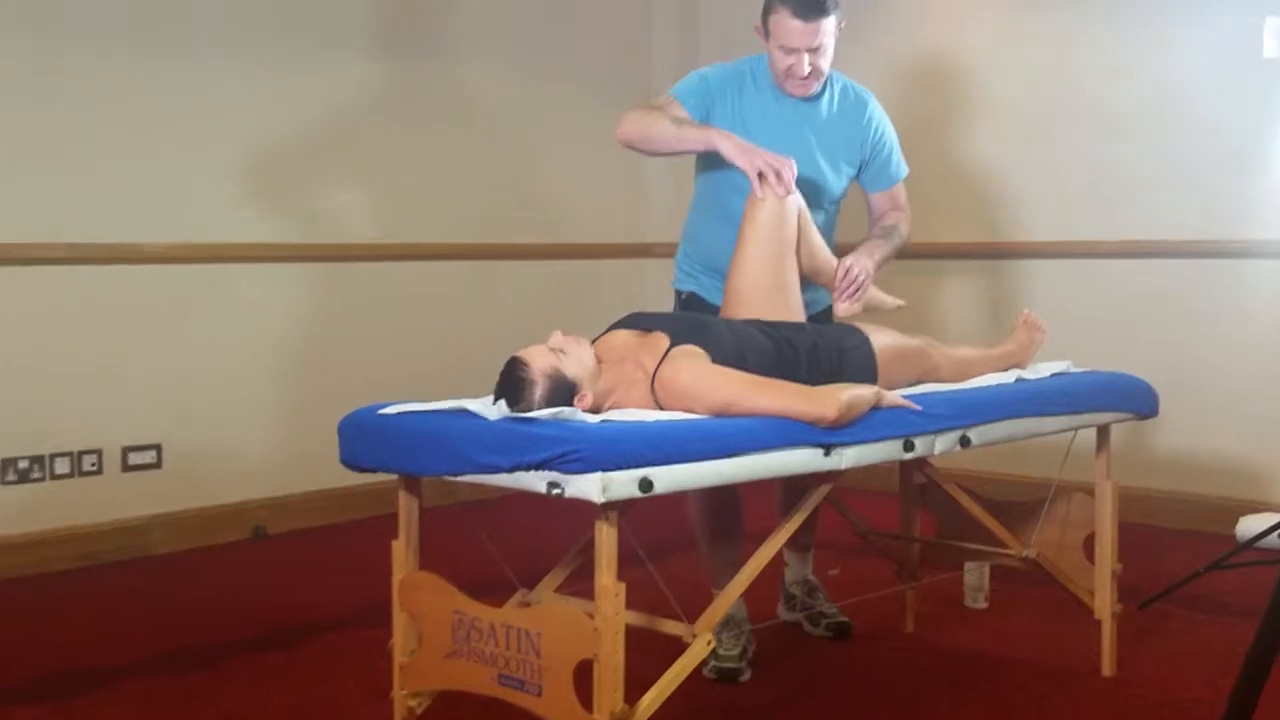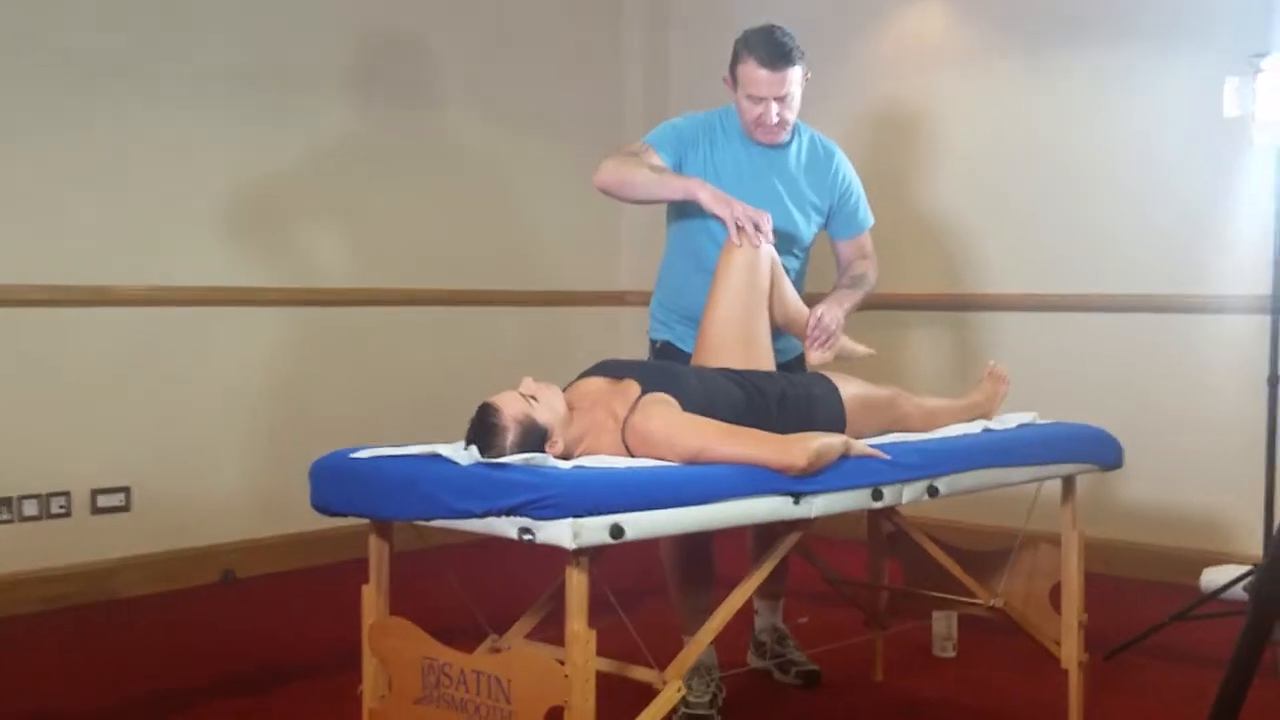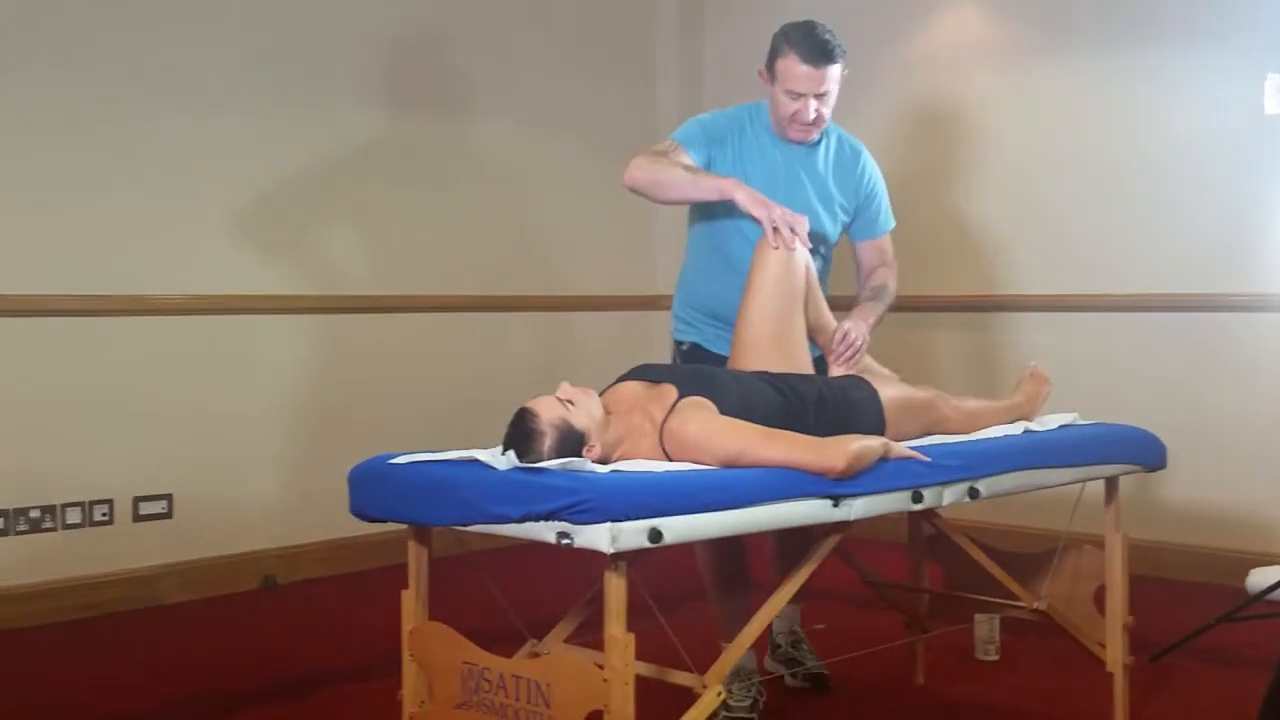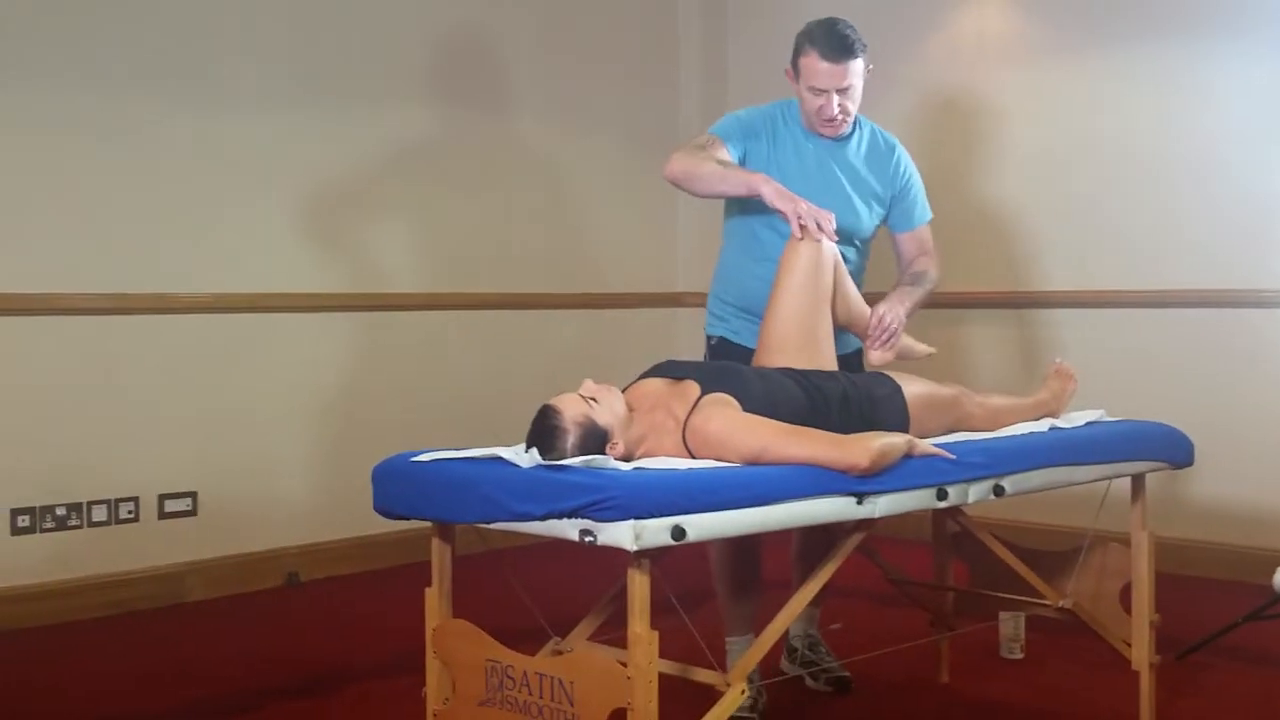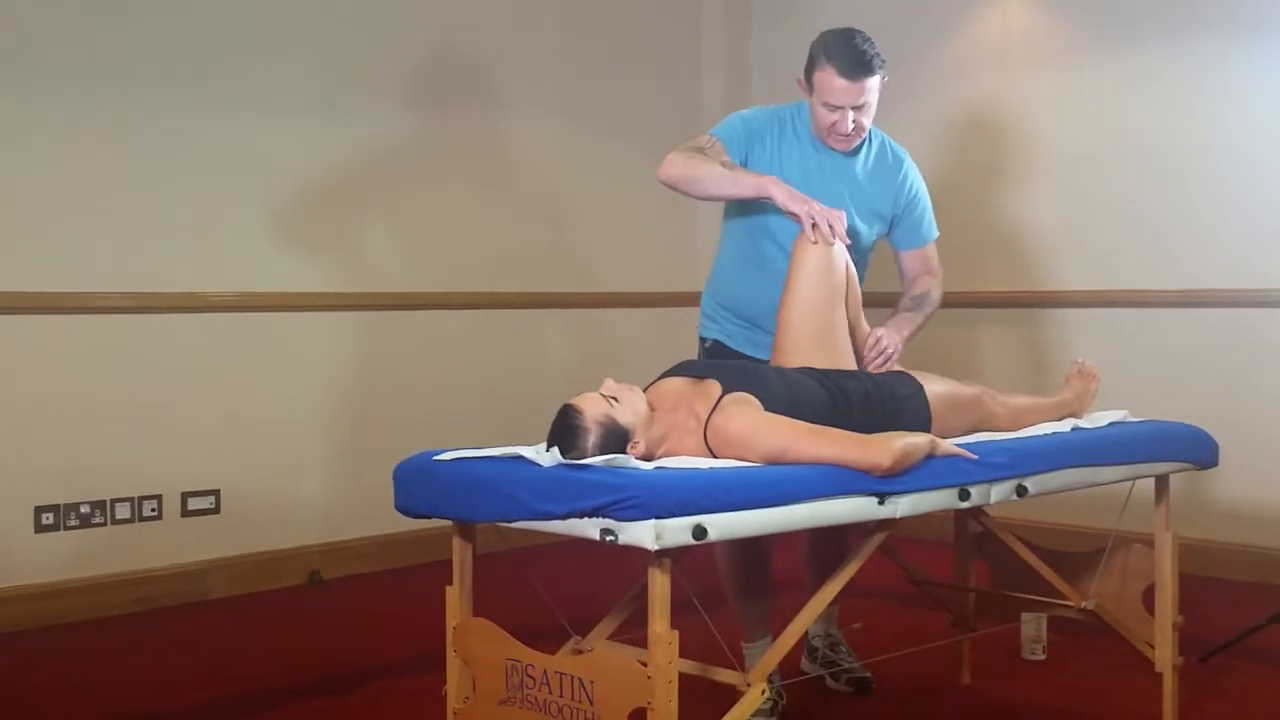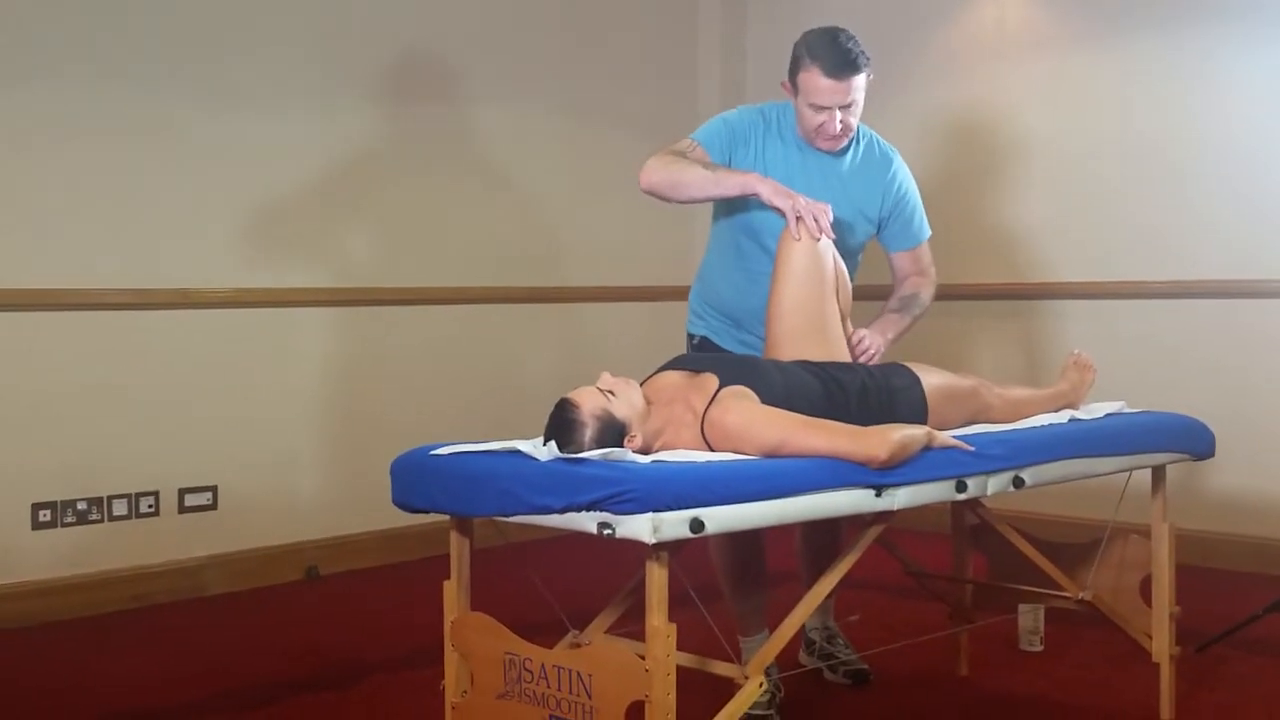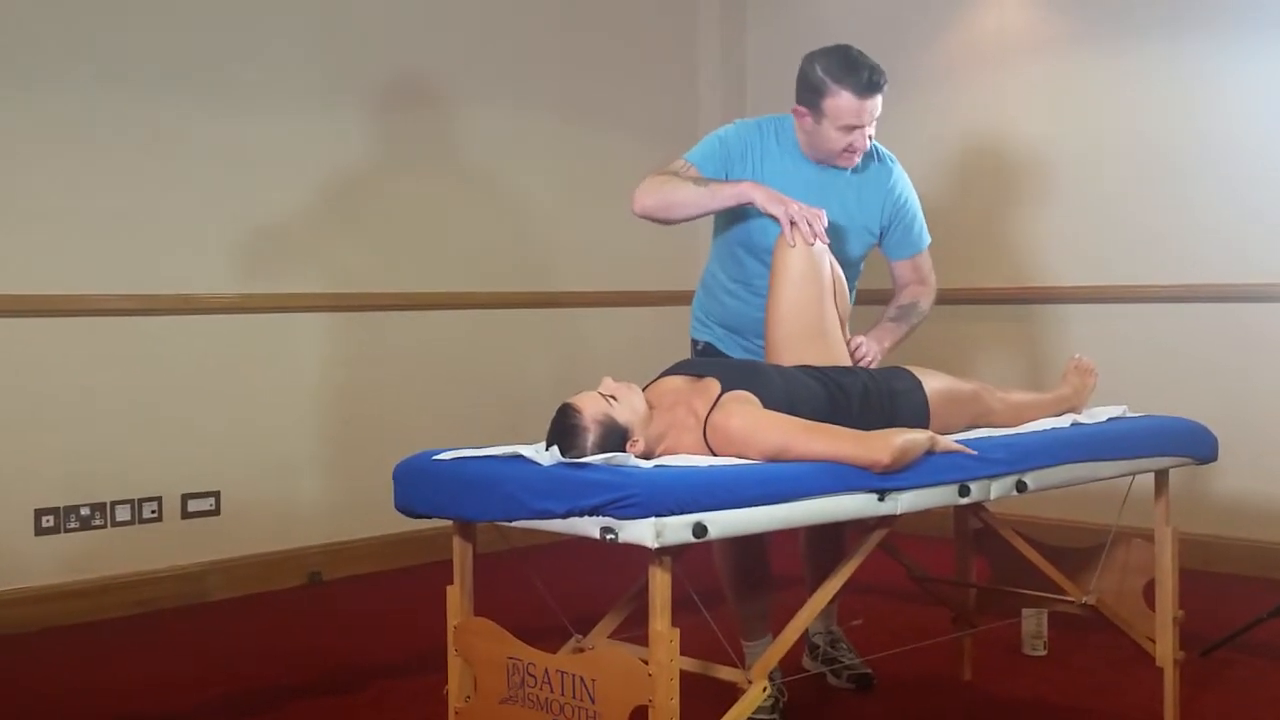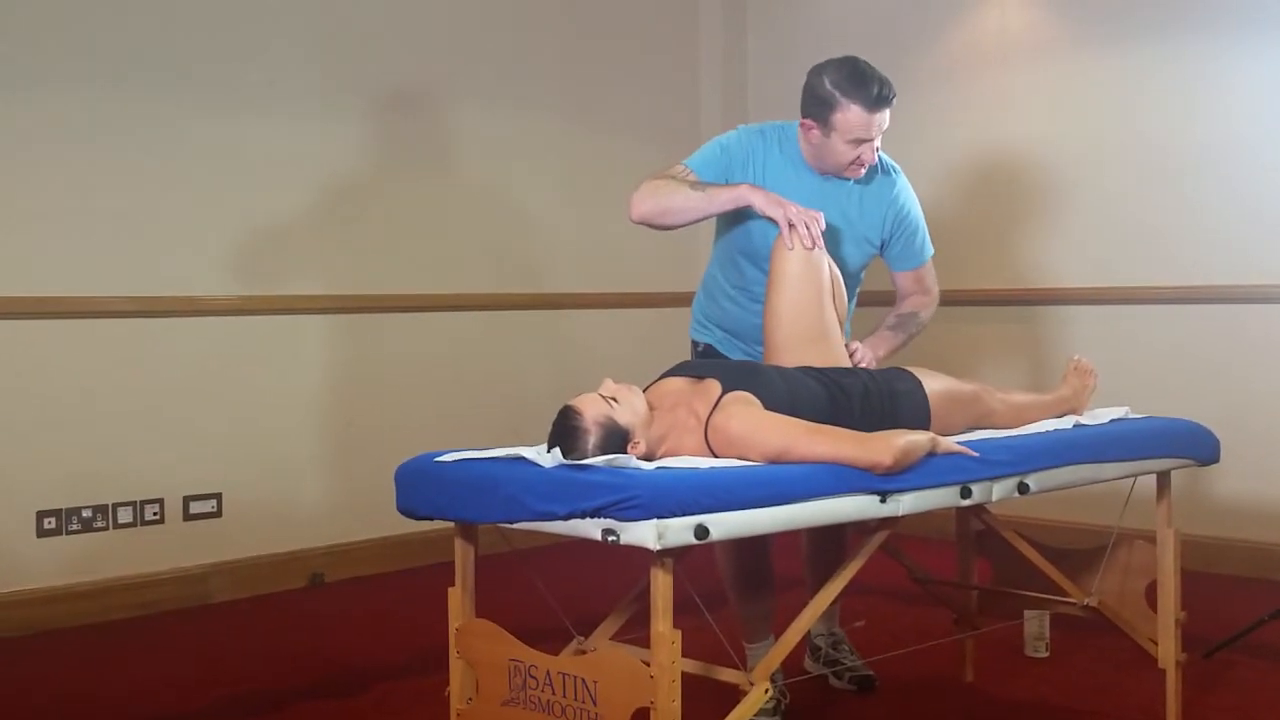
dt=0.5s
person 1, frame 1
left shoulder: (861, 113)
right shoulder: (722, 84)
left elbow: (894, 212)
right elbow: (632, 127)
left wrist: (868, 255)
right wrist: (723, 140)
left hip: (806, 309)
right hip: (711, 301)
left ankle: (799, 580)
right ankle: (728, 607)
person 1, frame 2
left shoulder: (828, 163)
right shoulder: (692, 135)
left elbow: (862, 261)
right elbow: (609, 175)
left wrist: (837, 304)
right wrist: (703, 191)
left hip: (777, 357)
right hip: (685, 350)
left ankle: (769, 628)
person 1, frame 3
left shoulder: (855, 164)
right shoulder: (720, 131)
left elbow: (880, 268)
right elbow: (639, 173)
left wrist: (861, 320)
right wrist: (739, 192)
left hip: (801, 355)
right hip: (710, 350)
left ankle: (786, 630)
person 1, frame 4
left shoulder: (888, 157)
right shoulder: (753, 128)
left elbow: (922, 257)
right elbow: (681, 167)
left wrist: (900, 300)
right wrist: (767, 186)
left hip: (835, 352)
right hip: (742, 344)
left ankle: (805, 634)
person 1, frame 5
left shoulder: (896, 170)
right shoulder: (758, 129)
left elbow: (926, 278)
right elbow: (674, 168)
left wrist: (898, 328)
right wrist: (776, 189)
right hip: (737, 349)
person 1, frame 6
left shoulder: (885, 168)
right shoulder: (744, 130)
left elbow: (918, 276)
right elbow: (655, 174)
left wrist: (881, 330)
right wrist: (760, 184)
right hip: (726, 347)
left ankle: (820, 627)
right ankle: (753, 644)
person 1, frame 7
left shoulder: (886, 177)
right shoulder: (744, 143)
left elbow: (919, 283)
right elbow: (648, 199)
left wrist: (879, 339)
right wrist: (755, 192)
right hip: (729, 353)
left ankle: (824, 631)
person 1, frame 8
left shoulder: (890, 188)
right shoulder: (748, 149)
left elbow: (920, 294)
right elbow: (645, 205)
left wrist: (874, 348)
right wrist: (753, 195)
right hip: (729, 355)
left ankle: (826, 635)
right ankle: (759, 652)
person 2, frame 1
left shoulder: (604, 355)
right shoulder: (676, 381)
right elbow: (827, 405)
right wrist: (876, 394)
left hip: (755, 335)
right hip: (830, 357)
left knee: (776, 191)
right knee: (930, 353)
left ankle: (837, 280)
right ankle: (1008, 354)
person 2, frame 2
left shoulder: (573, 404)
right shoulder: (648, 427)
right elbow: (797, 453)
right wrist: (845, 443)
left hip: (722, 381)
right hip: (798, 405)
left knee: (750, 242)
right knee: (899, 403)
left ankle: (811, 332)
right ankle: (975, 405)
person 2, frame 3
left shoulder: (609, 410)
right shoulder: (685, 432)
right elbow: (835, 458)
right wrist: (883, 445)
left hip: (760, 389)
right hip: (836, 409)
left knee: (781, 242)
right knee: (937, 405)
left ankle: (837, 346)
right ankle: (1015, 407)
person 2, frame 4
left shoulder: (631, 406)
right shoulder: (708, 430)
right elbow: (859, 455)
right wrist: (908, 442)
left hip: (783, 383)
right hip: (863, 406)
left knee: (812, 242)
right knee: (962, 402)
right ankle: (1041, 405)
person 2, frame 5
left shoulder: (653, 408)
right shoulder: (730, 428)
right elbow: (881, 455)
right wrist: (930, 442)
left hip: (803, 383)
right hip: (880, 406)
left knee: (822, 239)
right knee: (985, 402)
left ankle: (867, 348)
right ankle: (1064, 404)
person 2, frame 6
left shoulder: (648, 400)
right shoulder: (727, 420)
right elbow: (878, 445)
right wrist: (927, 435)
left hip: (797, 374)
right hip: (877, 398)
left knee: (807, 233)
right knee: (981, 393)
right ankle: (1061, 393)
person 2, frame 7
left shoulder: (650, 408)
right shoulder: (729, 425)
right elbow: (882, 450)
right wrist: (929, 438)
left hip: (804, 379)
right hip: (879, 402)
left knee: (802, 237)
right knee: (986, 399)
right ankle: (1064, 398)
person 2, frame 8
left shoulder: (652, 406)
right shoulder: (731, 427)
right elbow: (882, 453)
right wrist: (930, 441)
left hip: (802, 380)
right hip: (882, 403)
left knee: (799, 237)
right knee: (985, 401)
right ankle: (1064, 401)
